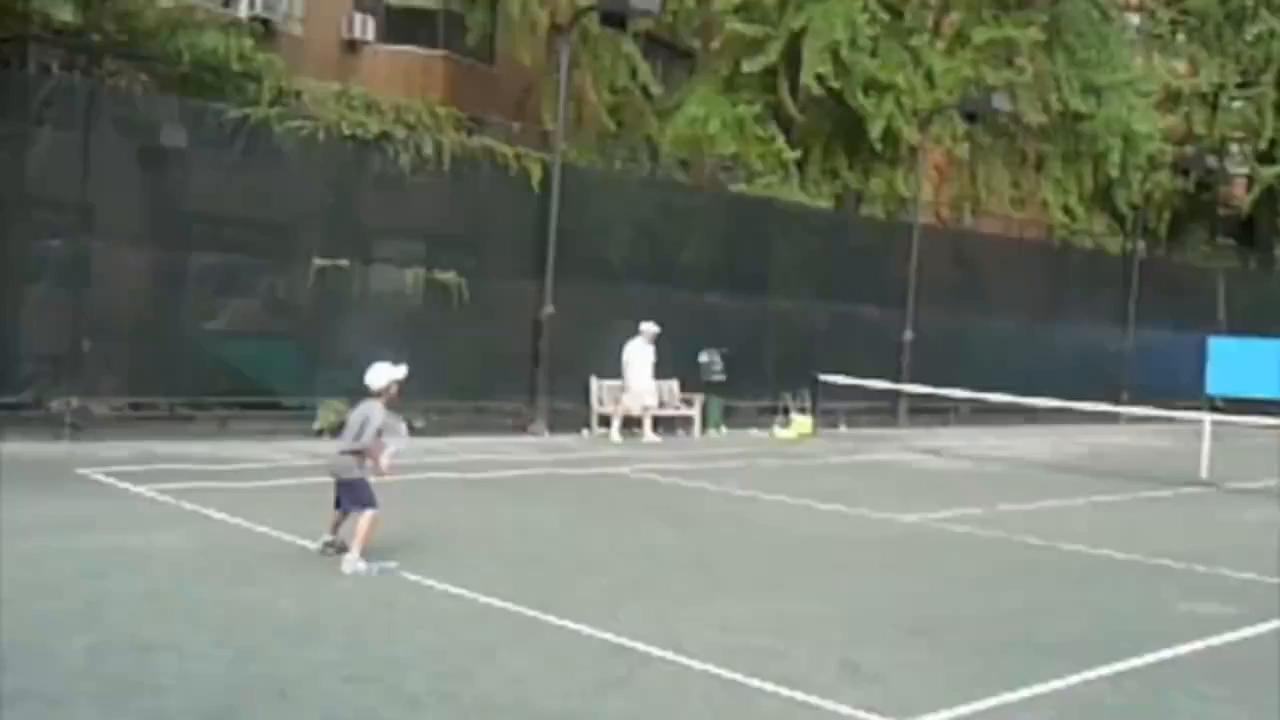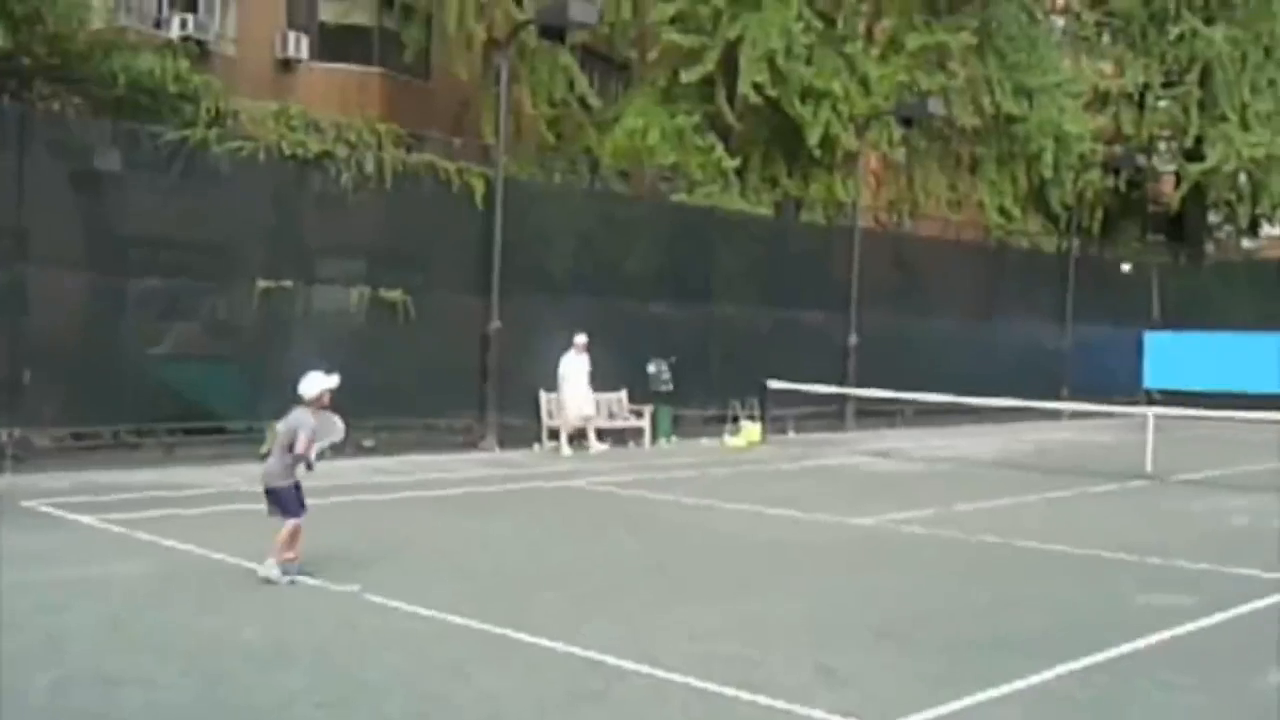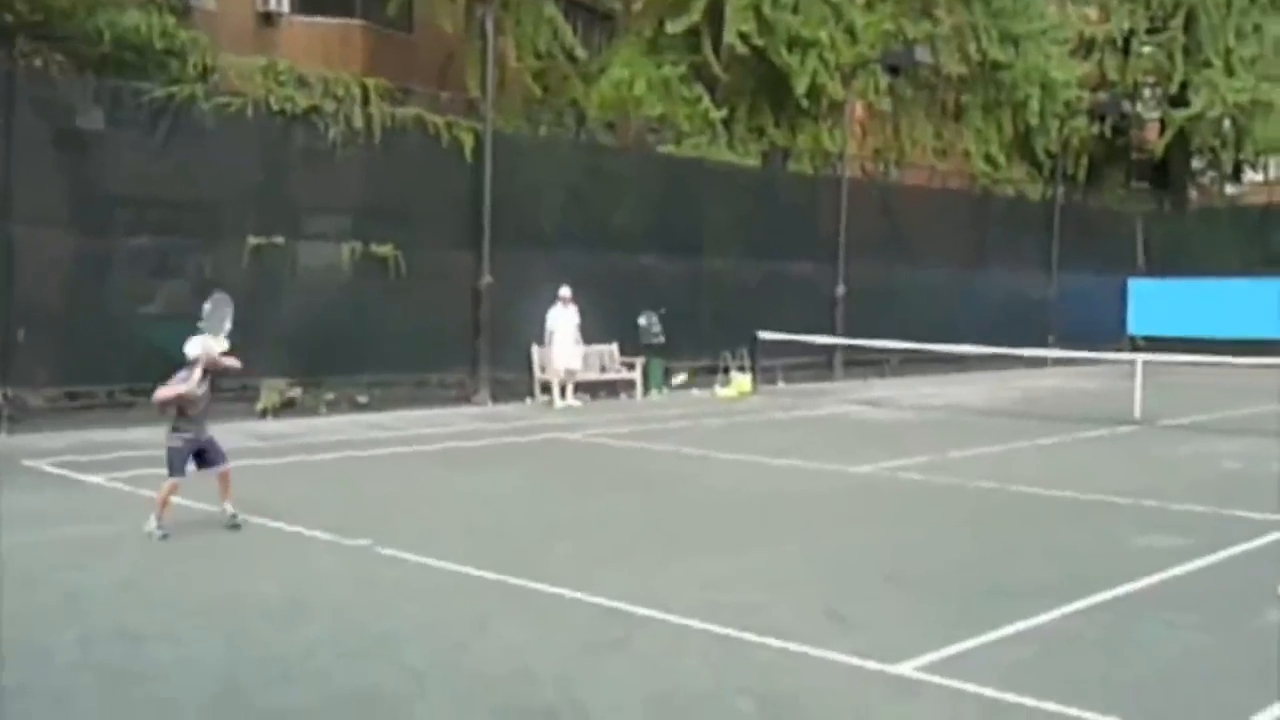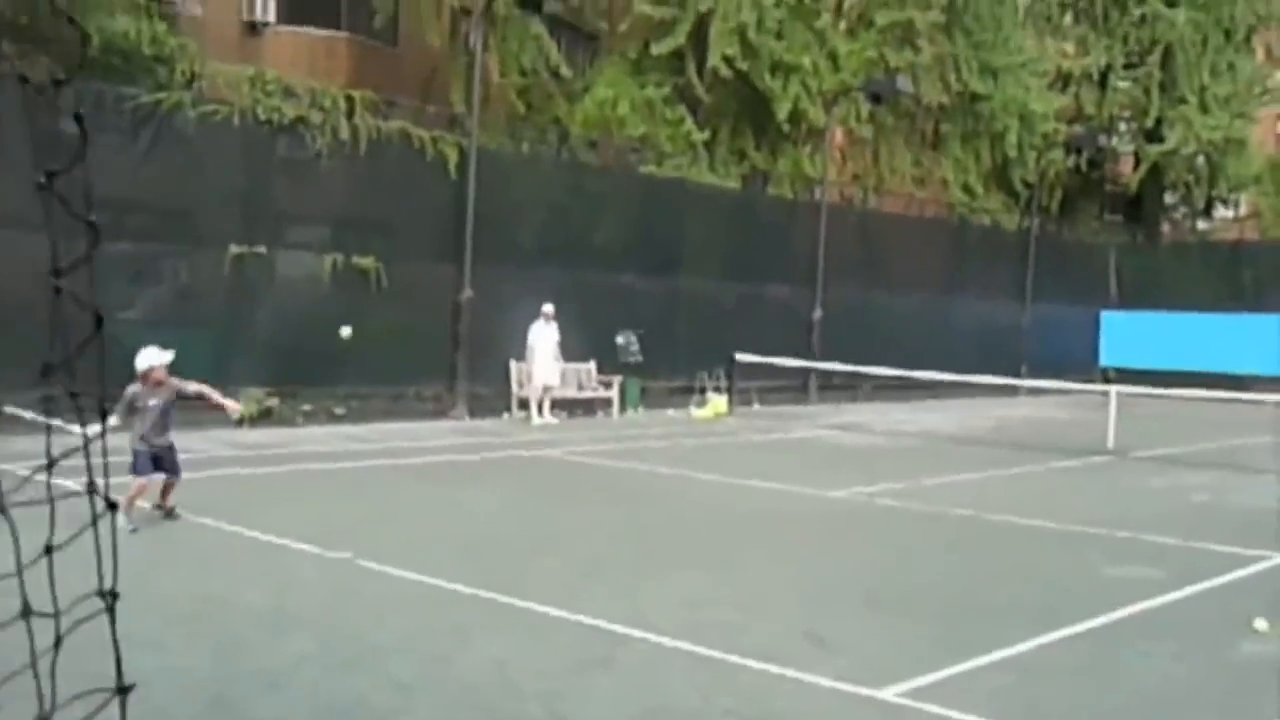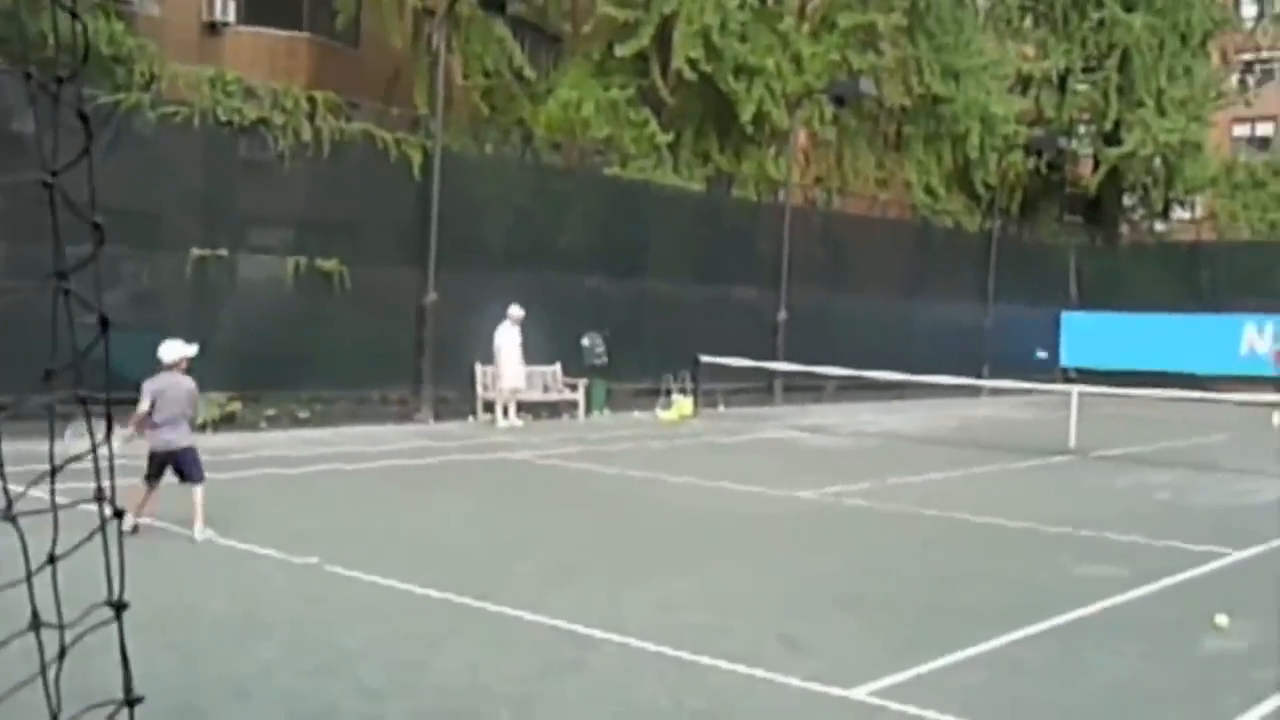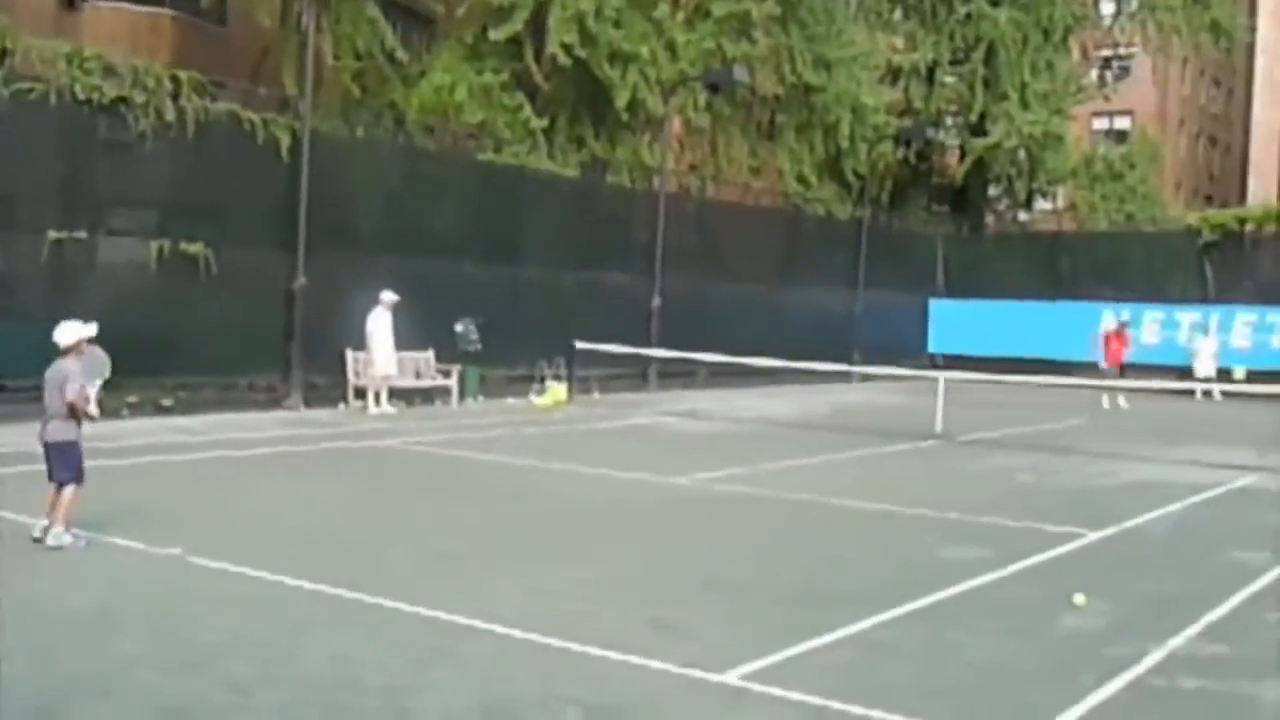
dt=0.7s
person 1, frame 1
left shoulder: (366, 406)
right shoulder: (378, 412)
right elbow: (367, 442)
left wrist: (377, 454)
right wrist: (378, 462)
left hip: (342, 463)
right hip: (350, 467)
left knee: (345, 506)
right knee: (369, 510)
left ankle: (329, 540)
right ankle: (353, 559)
person 1, frame 2
left shoulder: (300, 413)
right shoulder: (308, 421)
left elbow: (279, 429)
right elbow: (300, 450)
right wrist: (309, 456)
left hip: (285, 474)
right hip: (279, 476)
left knee: (299, 515)
right knee: (293, 520)
left ankle: (290, 559)
right ankle: (271, 566)
person 1, frame 3
left shoulder: (208, 369)
right shoulder: (181, 379)
left elbow: (236, 365)
right elbow: (157, 397)
left wrist: (217, 356)
right wrist: (183, 390)
left hip: (201, 435)
right hip: (179, 438)
left knee: (223, 469)
right knee: (174, 480)
left ankle: (228, 511)
right ankle: (155, 521)
person 1, frame 4
left shoulder: (171, 385)
right shoulder: (134, 393)
left elbow: (198, 388)
right elbow: (119, 417)
left wrist: (224, 402)
left hip: (164, 442)
right hip: (142, 445)
left knee: (173, 476)
right knee: (141, 482)
left ankle: (164, 503)
right ankle: (125, 516)
person 1, frame 5
left shoulder: (150, 384)
right shoulder: (189, 384)
left elbow: (142, 410)
left wrist: (133, 428)
left hip: (157, 444)
right hip: (182, 442)
left knee: (150, 484)
right knee: (197, 484)
left ankle: (131, 520)
right ankle: (199, 529)
person 1, frame 6
left shoulder: (53, 369)
right shoulder: (73, 368)
right elbow: (72, 398)
left wrist: (84, 398)
right wrist: (87, 411)
left hip: (50, 432)
right hip: (65, 433)
left knee: (59, 482)
right knee: (72, 482)
left ankle: (45, 526)
right ankle: (58, 532)
